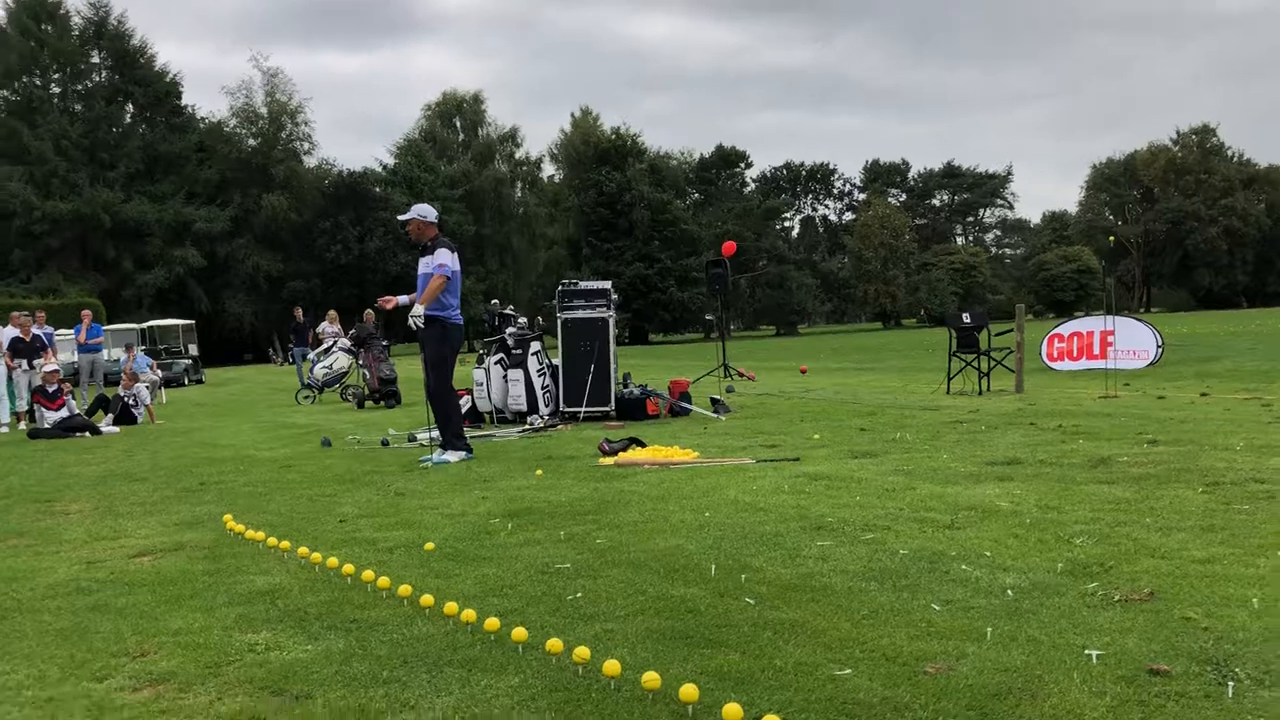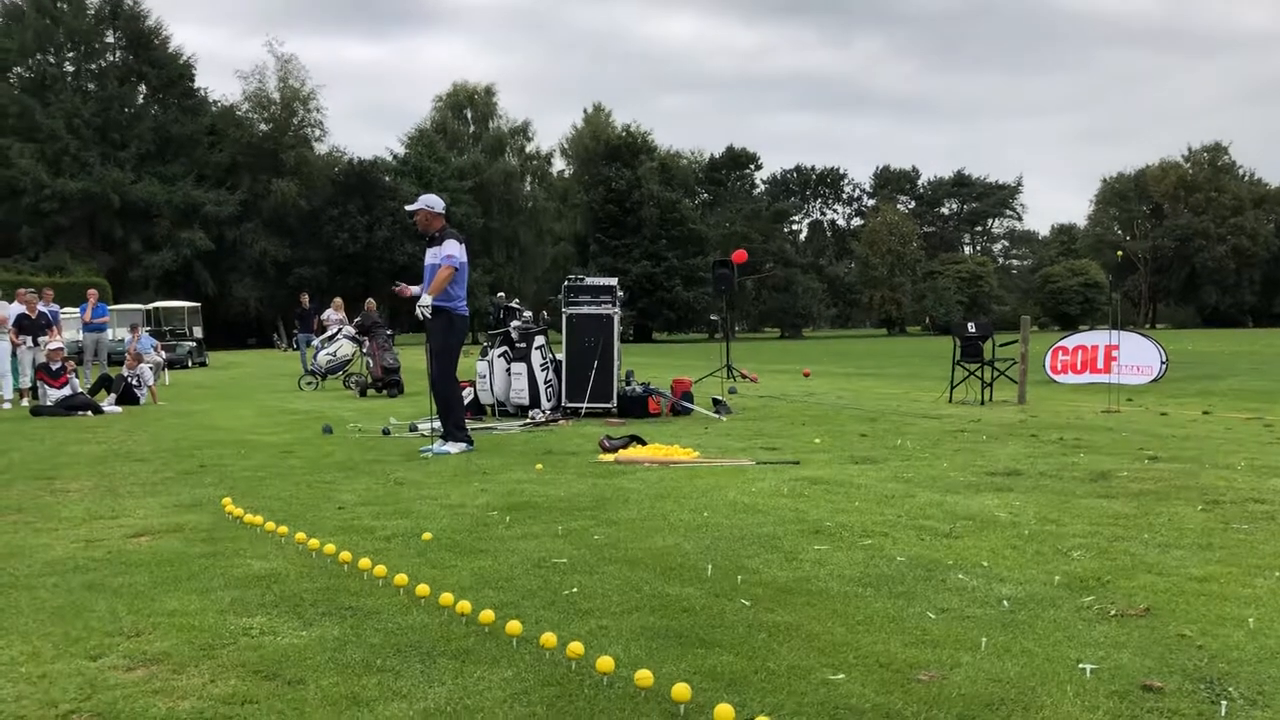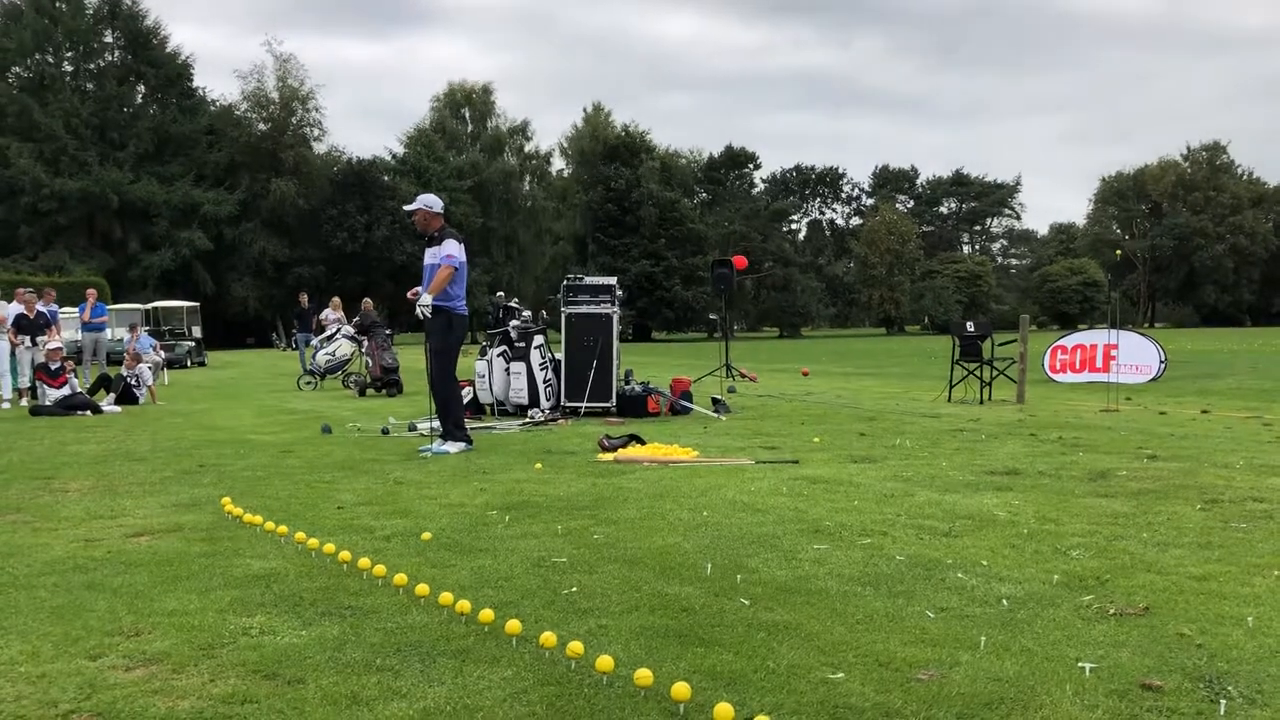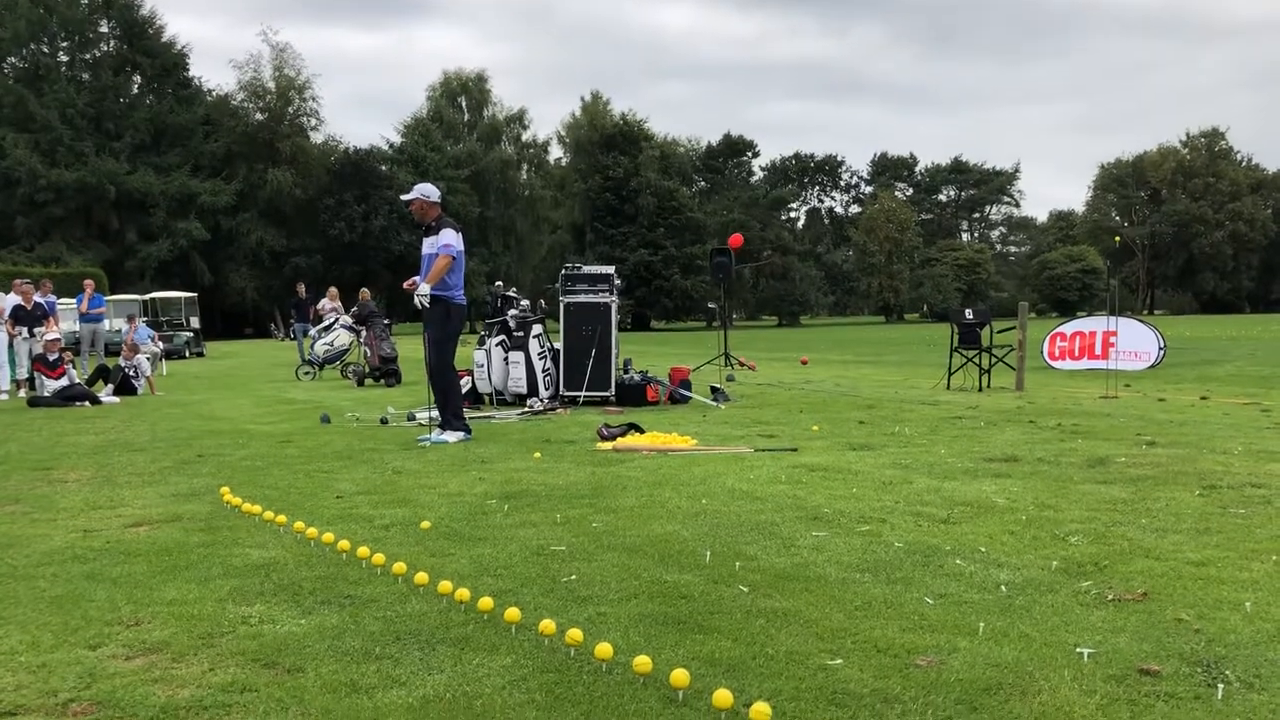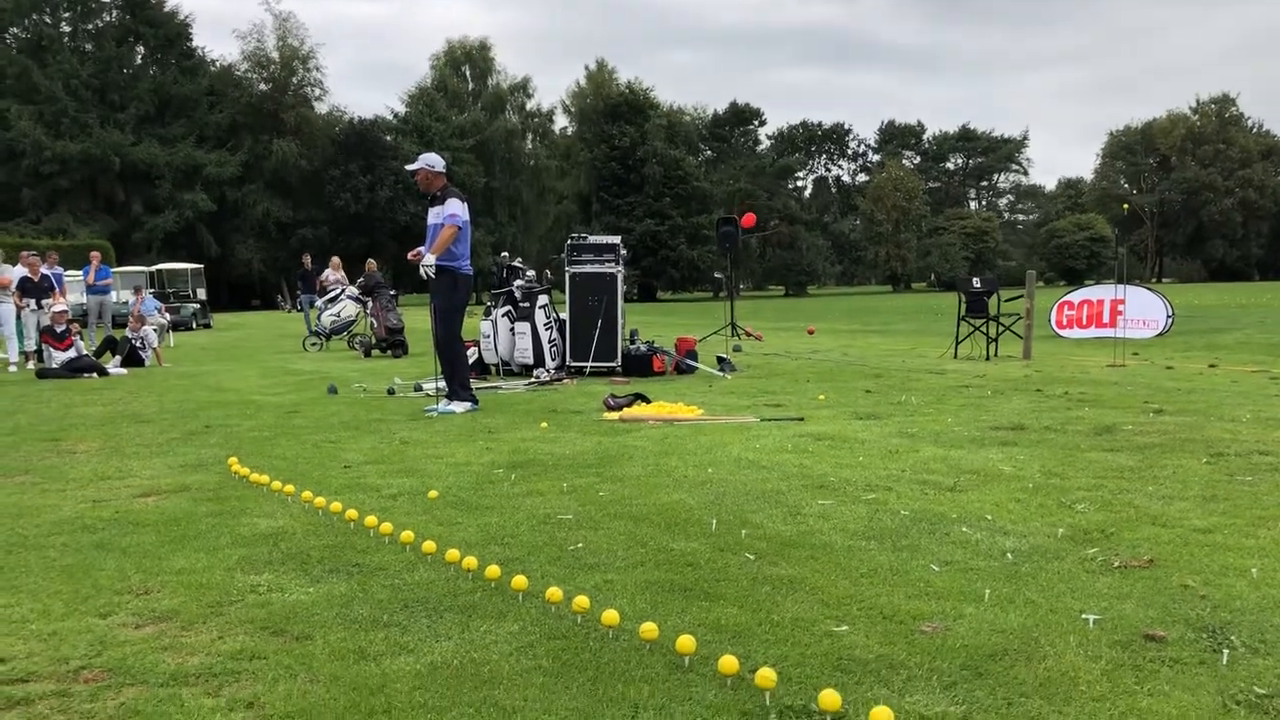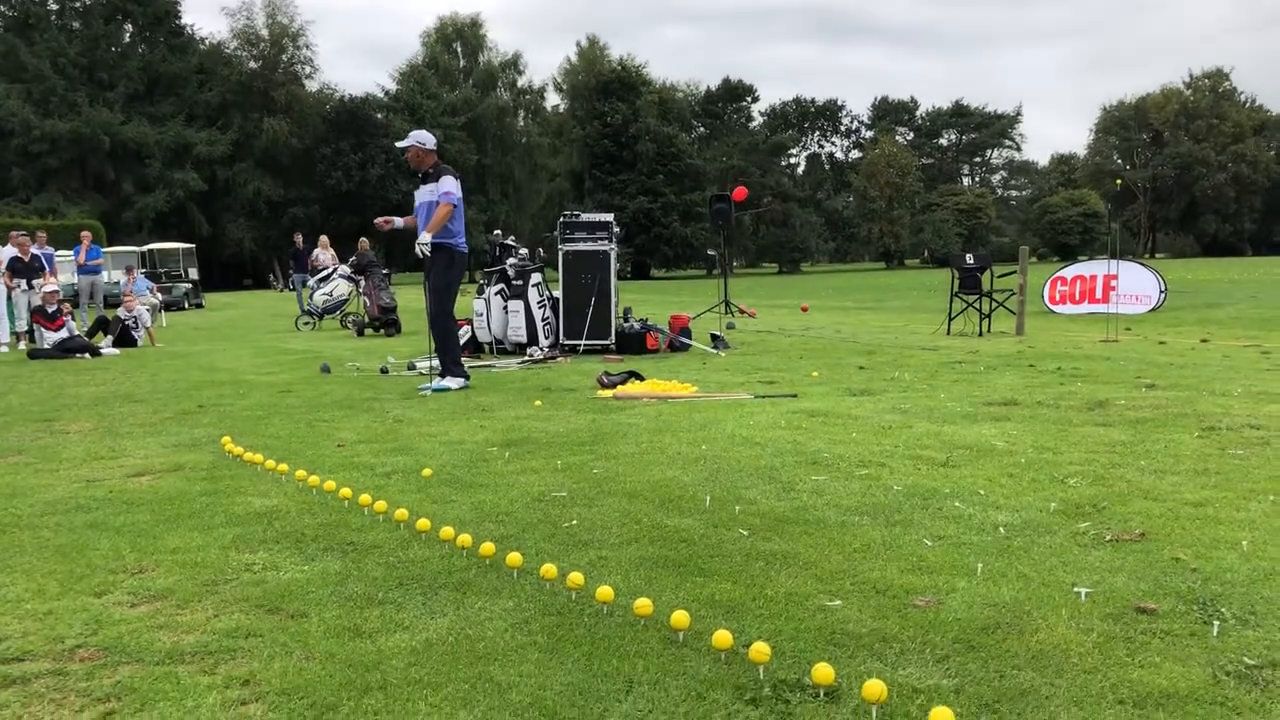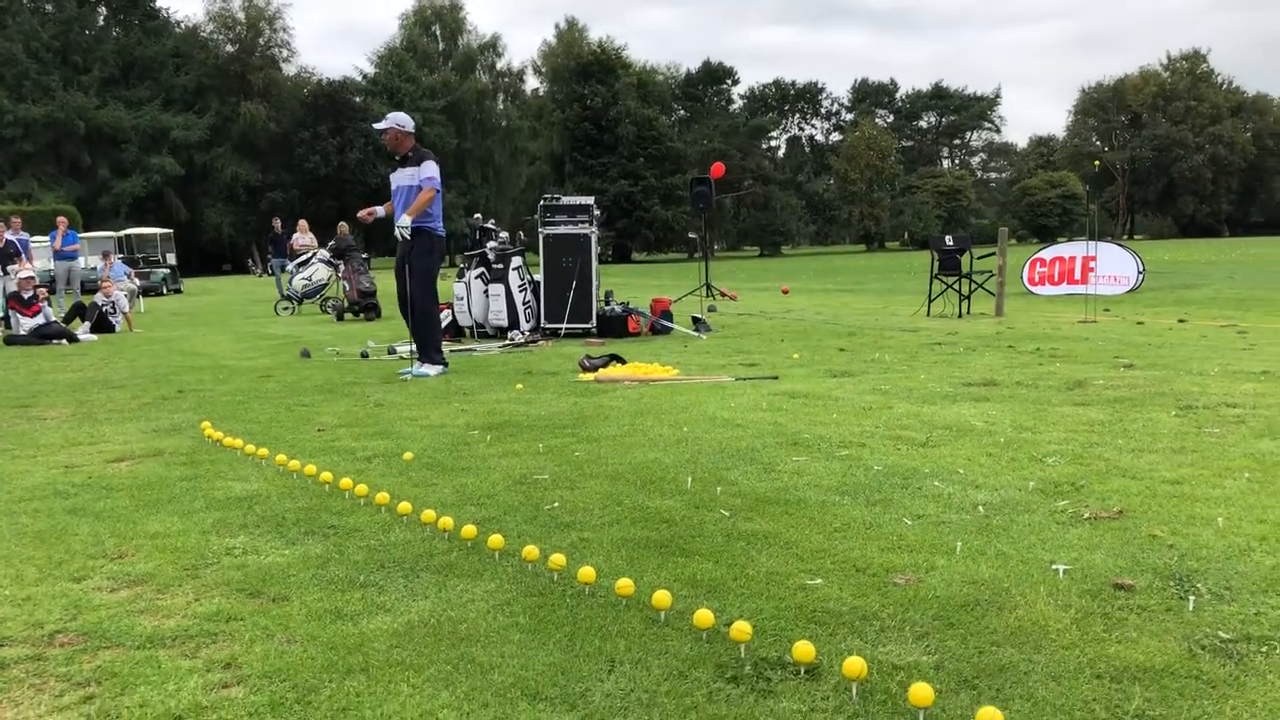
dt=0.4s
person 1, frame 1
left shoulder: (443, 248)
right shoulder: (425, 251)
left elbow: (440, 279)
left wrist: (419, 306)
right wrist: (400, 300)
left hip: (444, 326)
right hip: (430, 326)
left knee: (441, 387)
right knee: (434, 390)
left ankle: (459, 447)
right ankle: (448, 444)
person 1, frame 2
left shoulder: (451, 239)
right shoulder: (432, 242)
left elbow: (448, 270)
left wrist: (427, 297)
right wrist: (415, 290)
left hip: (450, 317)
right hip: (437, 316)
left knee: (445, 379)
right knee: (438, 380)
left ankle: (460, 438)
right ankle: (449, 436)
person 1, frame 3
left shoulder: (449, 239)
right shoulder: (432, 242)
left elbow: (448, 269)
left wrist: (428, 296)
right wrist: (421, 291)
left hip: (449, 316)
right hip: (436, 316)
left knee: (444, 378)
right knee: (437, 379)
left ankle: (459, 437)
right ankle: (448, 434)
person 1, frame 4
left shoulder: (447, 228)
right shoulder: (429, 231)
left elbow: (446, 259)
left wrist: (426, 285)
right wrist: (418, 280)
left hip: (447, 306)
right hip: (434, 305)
left knee: (442, 367)
right knee: (435, 368)
left ankle: (458, 427)
right ankle: (447, 424)
person 1, frame 5
left shoulder: (452, 198)
right shoulder: (435, 201)
left elbow: (451, 229)
left wrist: (431, 256)
right wrist: (423, 250)
left hip: (454, 276)
right hip: (441, 275)
left knee: (449, 337)
right knee: (442, 339)
left ankle: (465, 397)
right ankle: (454, 395)
person 1, frame 6
left shoulder: (445, 176)
right shoulder: (423, 181)
left elbow: (447, 207)
left wrist: (426, 235)
right wrist: (396, 222)
left hip: (449, 253)
right hip: (433, 254)
left knee: (441, 313)
right knee: (435, 316)
left ankle: (456, 373)
right ankle: (447, 373)
person 1, frame 7
left shoulder: (424, 160)
right shoulder: (398, 166)
left elbow: (430, 192)
left wrist: (407, 217)
right wrist: (378, 211)
left hip: (426, 237)
right hip: (406, 239)
left knee: (423, 299)
right knee: (406, 300)
left ankle: (435, 360)
right ankle: (424, 357)
